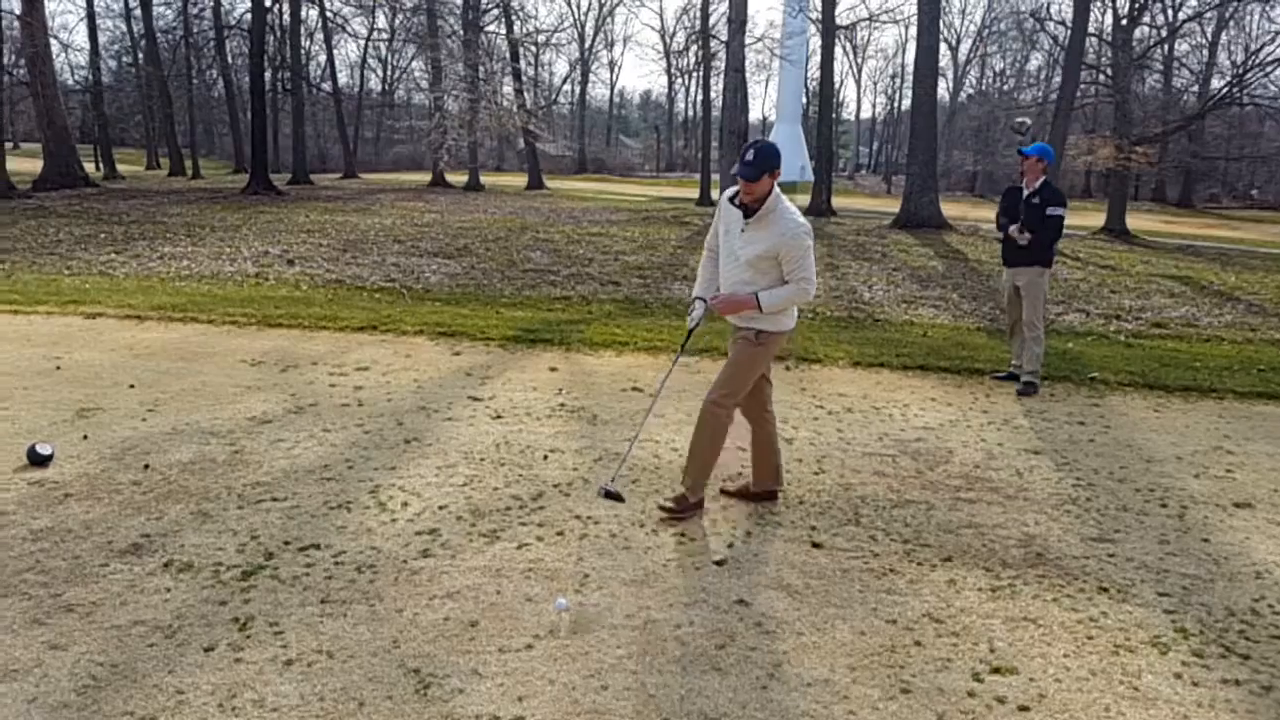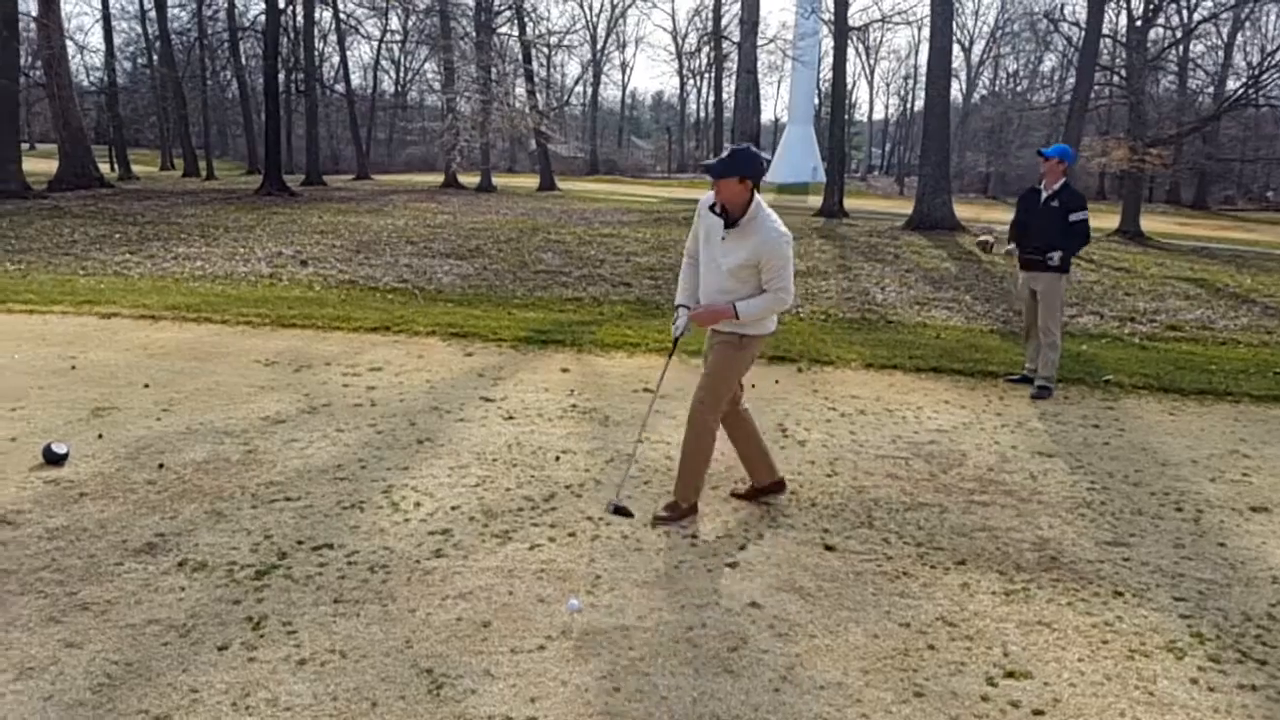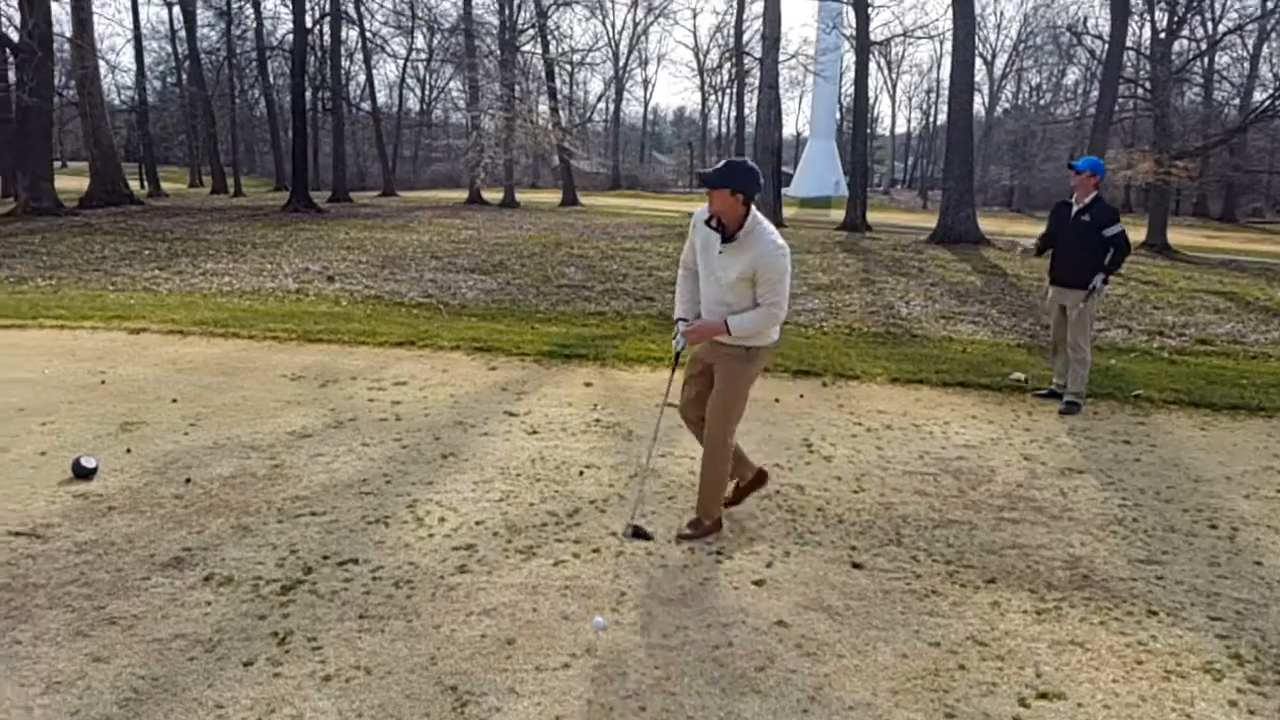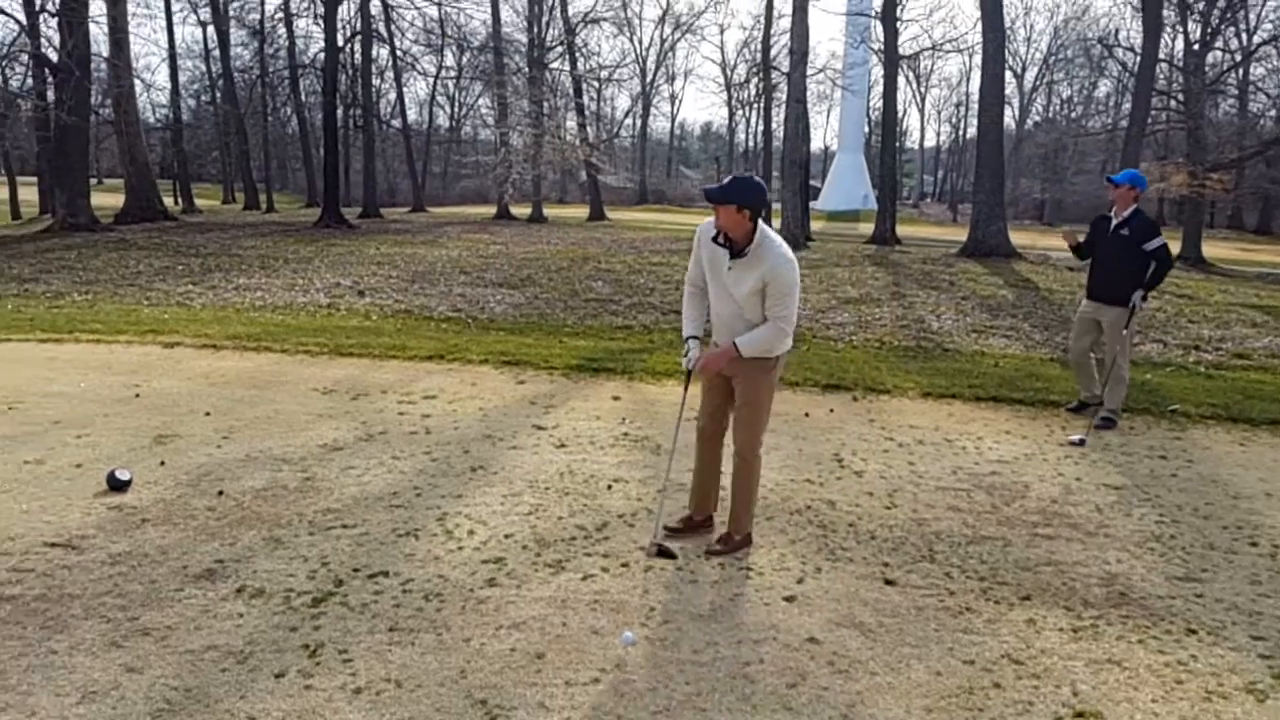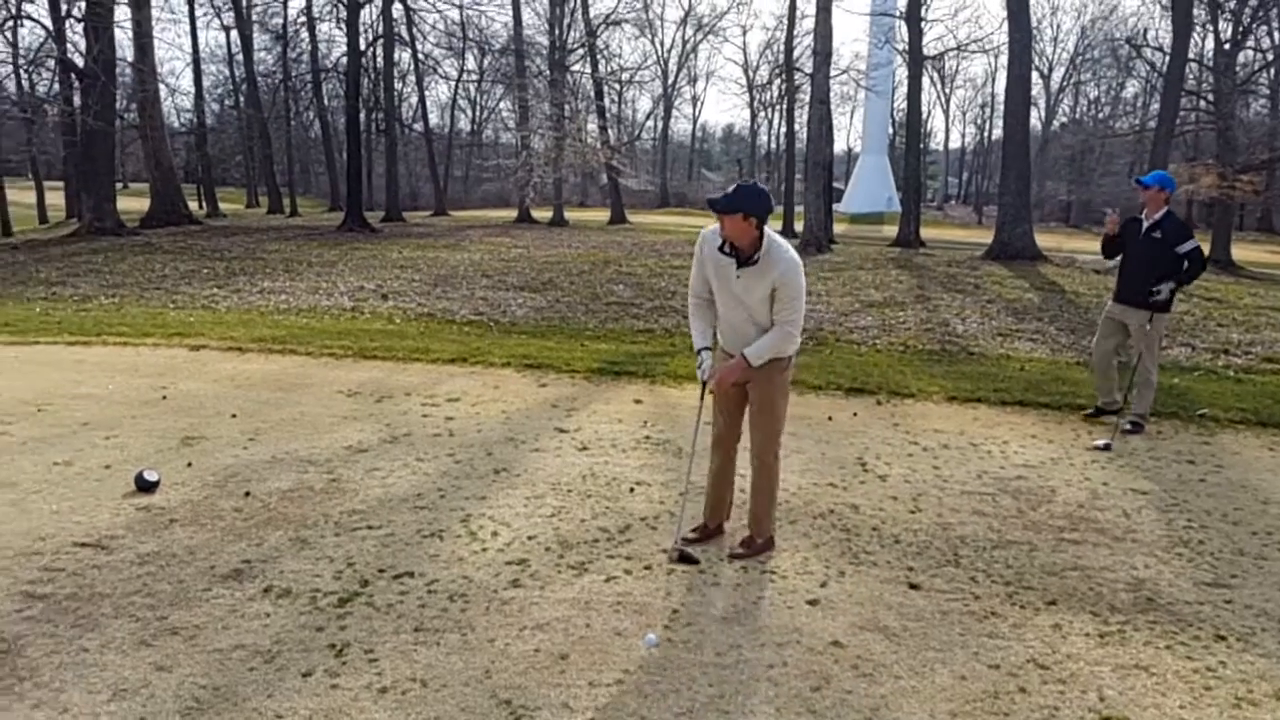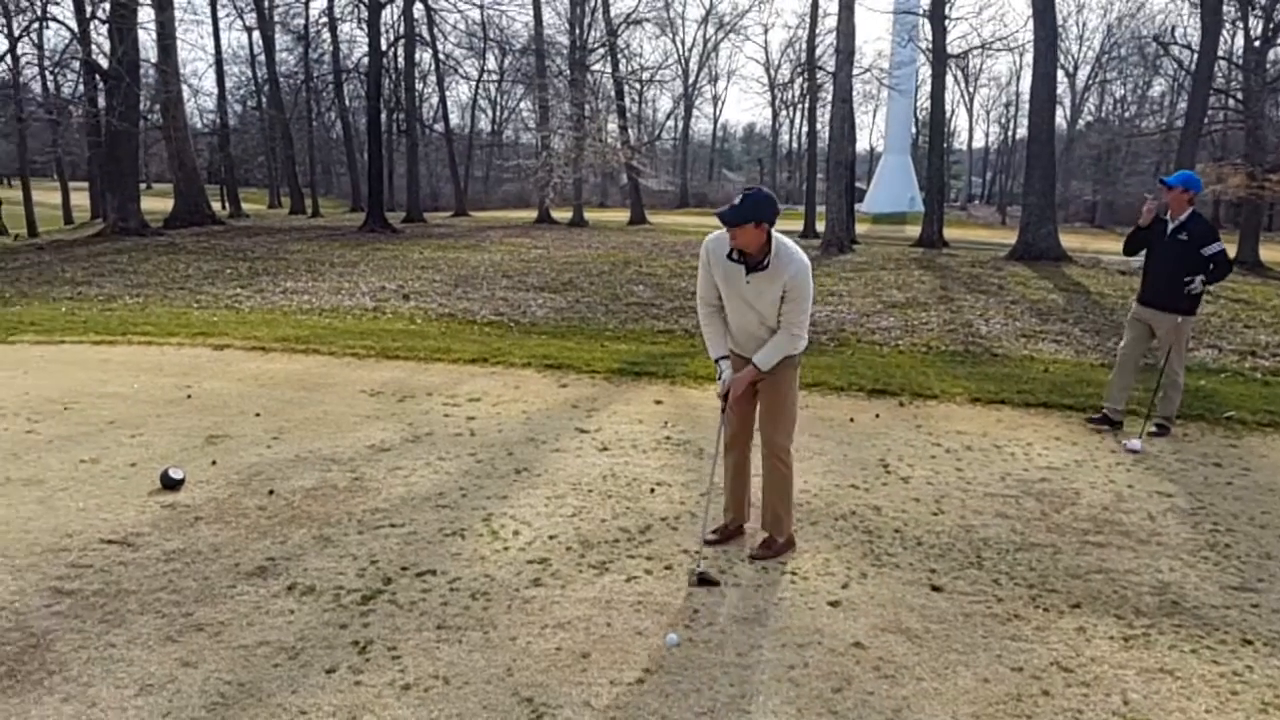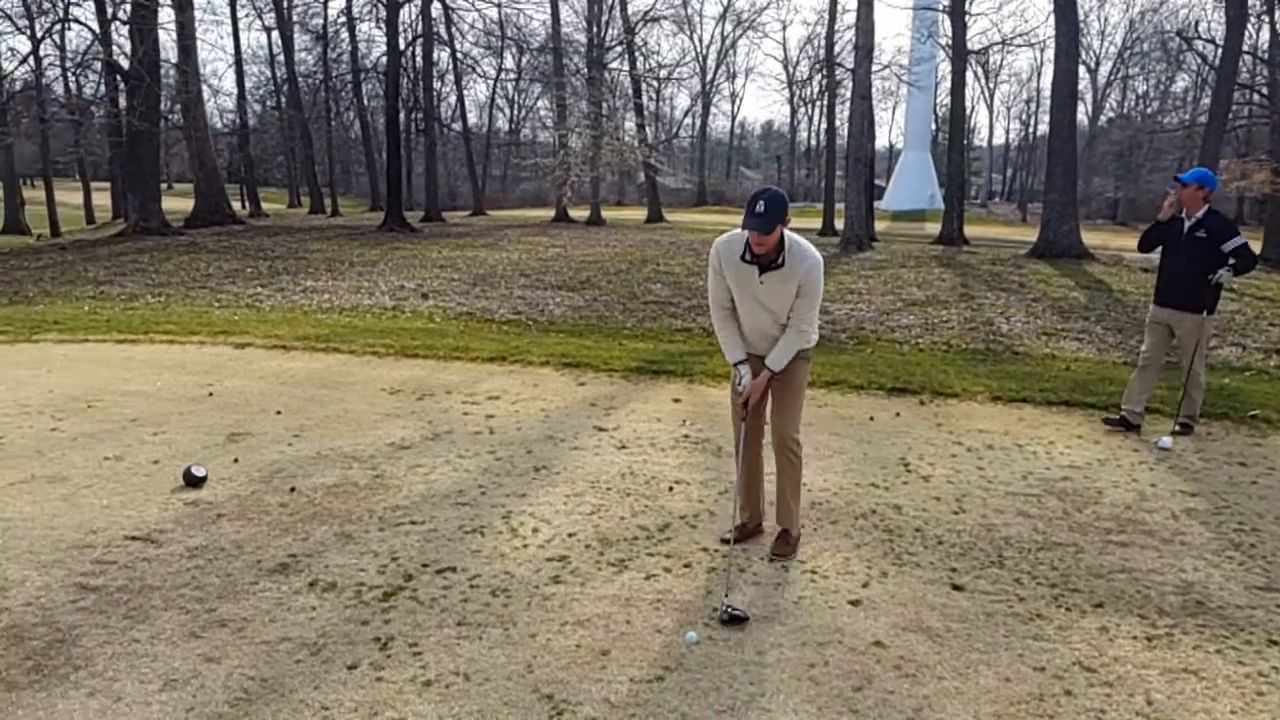
dt=0.2s
person 1, frame 1
left shoulder: (791, 227)
right shoulder: (730, 201)
left elbow: (804, 289)
right elbow: (713, 251)
left wrist: (748, 301)
right wrist: (700, 297)
left hip: (764, 330)
right hip: (740, 324)
left knee: (717, 404)
right knee: (753, 403)
left ankle: (693, 493)
right ankle: (766, 481)
person 1, frame 2
left shoulder: (771, 236)
right shoulder: (707, 206)
left elbow: (780, 297)
right elbow: (692, 257)
left wrist: (728, 311)
right wrist: (684, 304)
left hip: (742, 334)
right hip: (717, 328)
left knee: (702, 412)
right knee: (728, 406)
left ankle: (685, 499)
right ankle: (766, 478)
person 1, frame 3
left shoulder: (769, 249)
right shoulder: (702, 219)
left elbow: (773, 312)
right elbow: (689, 270)
left wrist: (719, 325)
right wrist: (684, 319)
left hip: (746, 347)
right hip: (711, 338)
left knee: (717, 429)
right knee: (691, 409)
left ankle: (709, 515)
right ankle: (746, 473)
person 1, frame 4
left shoulder: (778, 261)
right shoulder: (707, 234)
left elbow: (780, 327)
right elbow: (695, 287)
left wrist: (730, 350)
right wrist: (693, 337)
left hip: (760, 360)
right hip: (721, 351)
left knee: (745, 445)
right knee: (708, 430)
left ankle: (739, 530)
right ankle: (700, 512)
person 1, frame 5
left shoulder: (786, 265)
right shoulder: (709, 241)
left elbow: (787, 331)
right elbow: (699, 298)
left wrist: (741, 363)
right wrist: (704, 349)
left hip: (770, 362)
right hip: (728, 356)
left knee: (763, 449)
right knee: (722, 438)
left ankle: (761, 533)
right ankle: (714, 519)
person 1, frame 6
left shoulder: (794, 265)
right shoulder: (714, 248)
left elbow: (792, 332)
right elbow: (709, 307)
left wrist: (750, 372)
right wrist: (721, 360)
left hip: (779, 360)
right hip: (738, 356)
left knee: (775, 445)
right knee: (735, 439)
left ankle: (780, 532)
right ankle: (734, 519)
person 1, frame 7
left shoulder: (807, 261)
right shoulder: (723, 250)
left elbow: (801, 328)
right elbow: (721, 310)
left wrist: (766, 375)
right wrist: (740, 365)
left hip: (792, 355)
right hip: (748, 353)
left knee: (785, 436)
right knee: (746, 437)
left ankle: (789, 526)
right ankle: (750, 517)
person 2, frame 1
left shoulder: (1053, 195)
right shoulder: (1012, 192)
left elbow: (1053, 233)
right elbow: (1001, 220)
left wrist: (1030, 237)
right wrist: (1011, 229)
left hip: (1035, 268)
right hip: (1011, 266)
left knee: (1032, 323)
right knee: (1014, 321)
left ankle: (1031, 377)
right ankle: (1018, 368)
person 2, frame 2
left shoulder: (1073, 198)
right shoulder: (1030, 194)
left elbow: (1082, 235)
right elbow: (1018, 223)
left wrist: (1062, 253)
right wrist: (1013, 243)
left hip: (1052, 272)
right hip: (1027, 270)
left knee: (1048, 328)
right knee: (1030, 324)
left ankle: (1045, 381)
right ankle: (1032, 371)
person 2, frame 3
left shoulder: (1105, 212)
right shoulder: (1061, 208)
left elbow: (1122, 247)
right elbow: (1049, 237)
left wrist: (1104, 274)
right wrist: (1036, 249)
left hip: (1083, 289)
right hip: (1057, 285)
left knee: (1078, 343)
right knee: (1058, 340)
left ankle: (1074, 396)
right ankle: (1060, 386)
person 2, frame 4
left shoulder: (1145, 226)
right shoulder: (1101, 222)
left elbow: (1164, 261)
right elbow: (1086, 253)
left wrist: (1143, 290)
right wrist: (1075, 244)
left hip: (1121, 305)
right hip: (1092, 300)
left knee: (1116, 359)
right knee: (1078, 348)
left ankle: (1110, 412)
right ankle: (1092, 397)
person 2, frame 5
left shoulder: (1176, 228)
right shoulder: (1132, 224)
left elbow: (1198, 263)
right elbow: (1111, 254)
left wrist: (1173, 284)
right wrist: (1110, 233)
left hip: (1150, 309)
right hip: (1119, 303)
left knee: (1144, 365)
right knee: (1101, 351)
left ankle: (1138, 416)
right ankle: (1109, 402)
person 2, frame 6
left shoulder: (1202, 229)
right shoulder: (1157, 223)
left elbow: (1224, 265)
right elbow: (1129, 250)
left wrist: (1204, 279)
right wrist: (1143, 224)
left hip: (1176, 311)
right hip: (1143, 306)
left knee: (1172, 367)
right knee: (1126, 356)
left ankle: (1164, 419)
right ankle: (1113, 413)
person 2, frame 7
left shoulder: (1220, 225)
right shoulder: (1172, 221)
left elbow: (1248, 258)
right elbow: (1143, 246)
left wrist: (1230, 270)
right wrist: (1162, 218)
left hip: (1195, 311)
right hip: (1161, 306)
left knee: (1193, 368)
right knee: (1148, 360)
left ankle: (1187, 418)
right ankle: (1131, 415)
